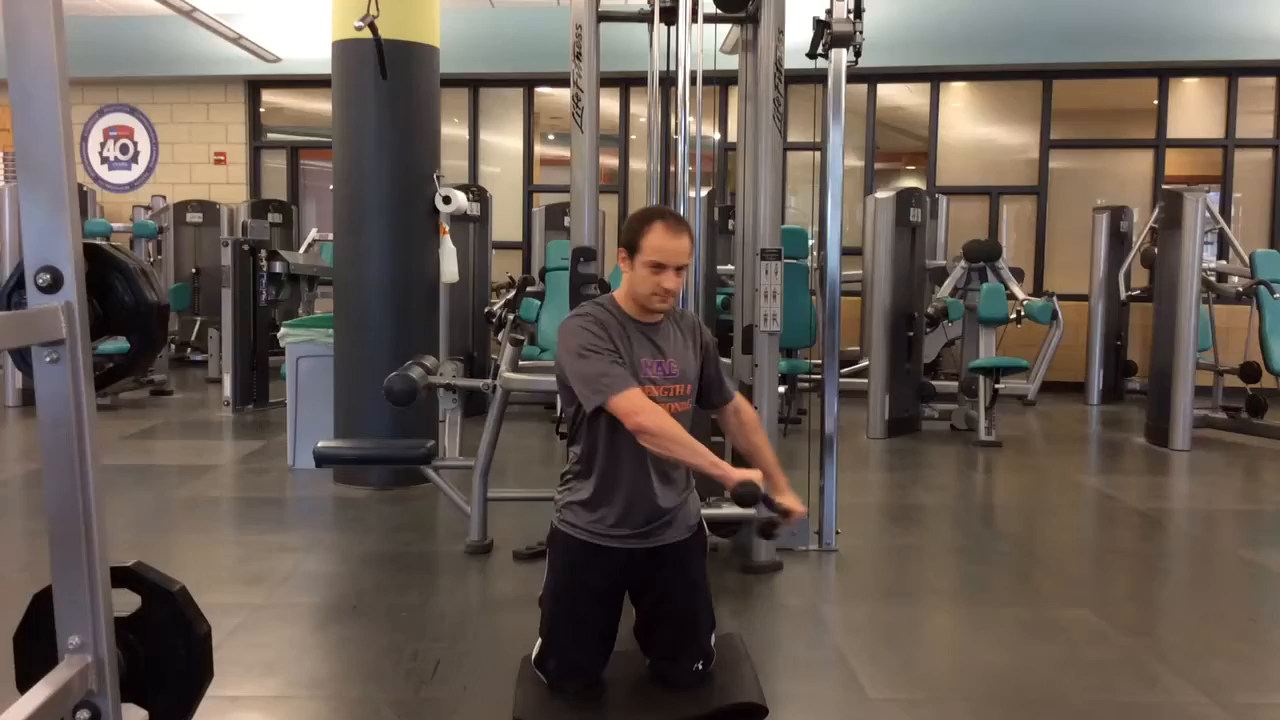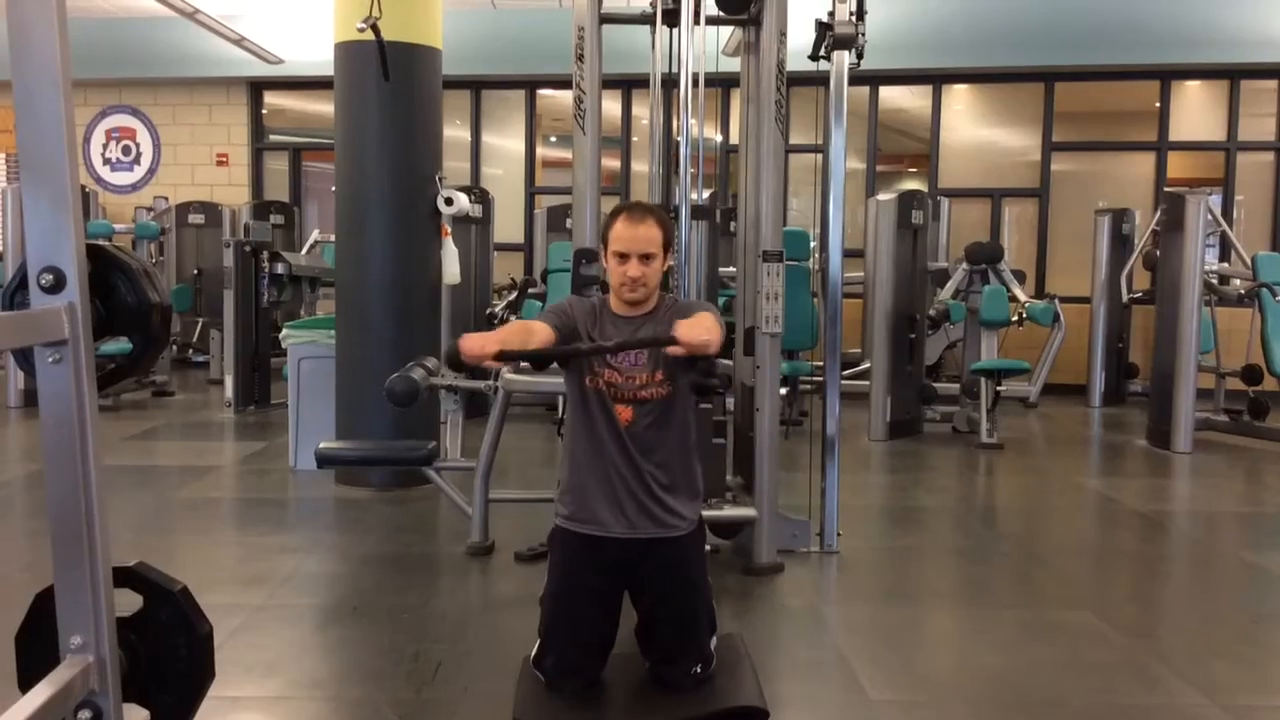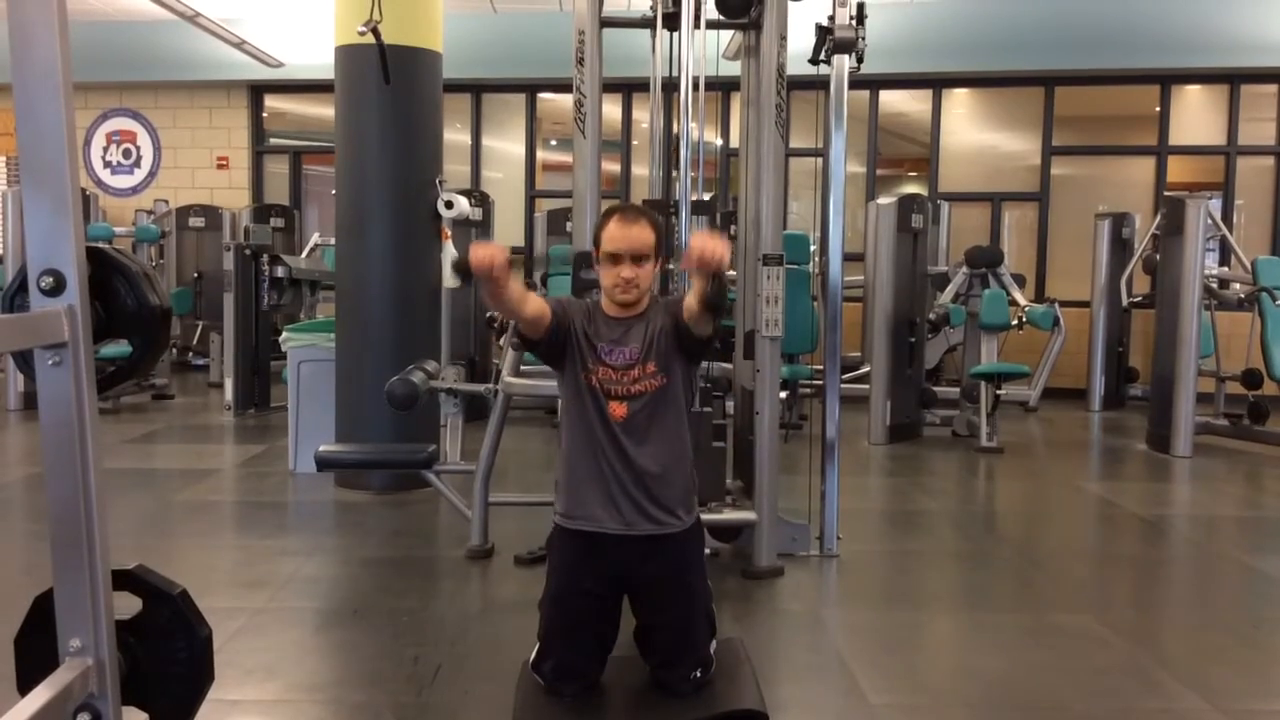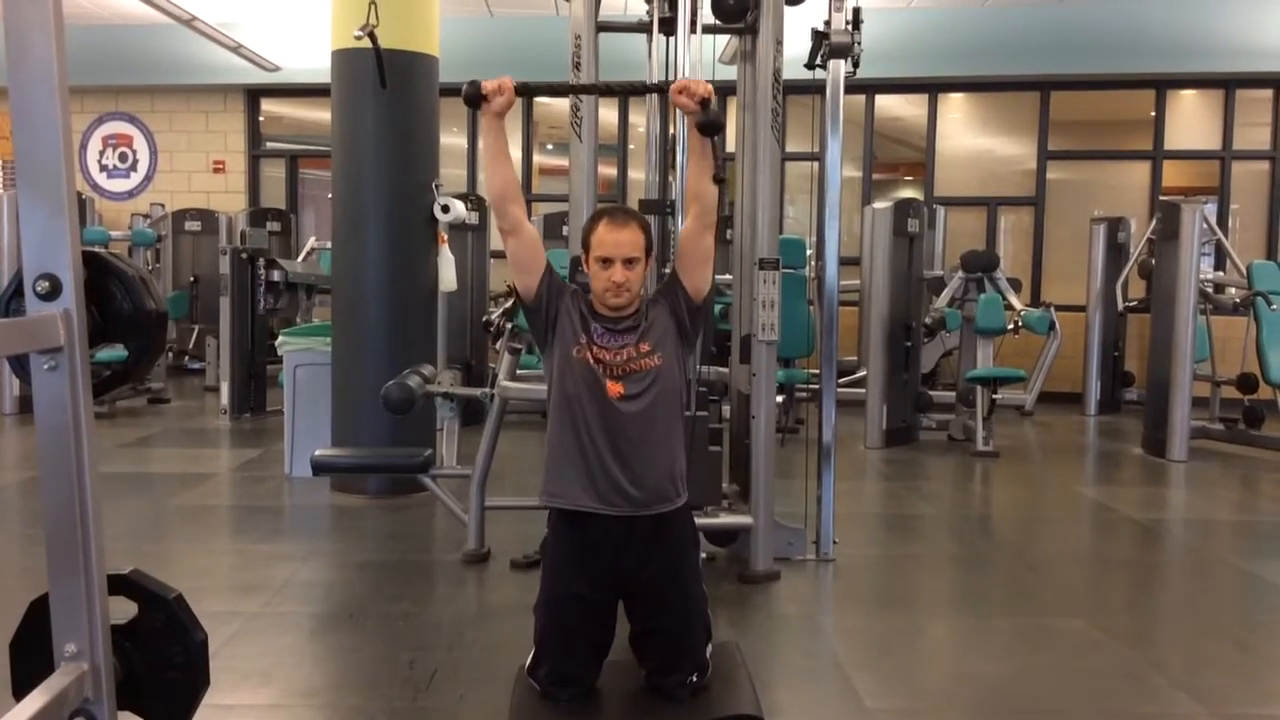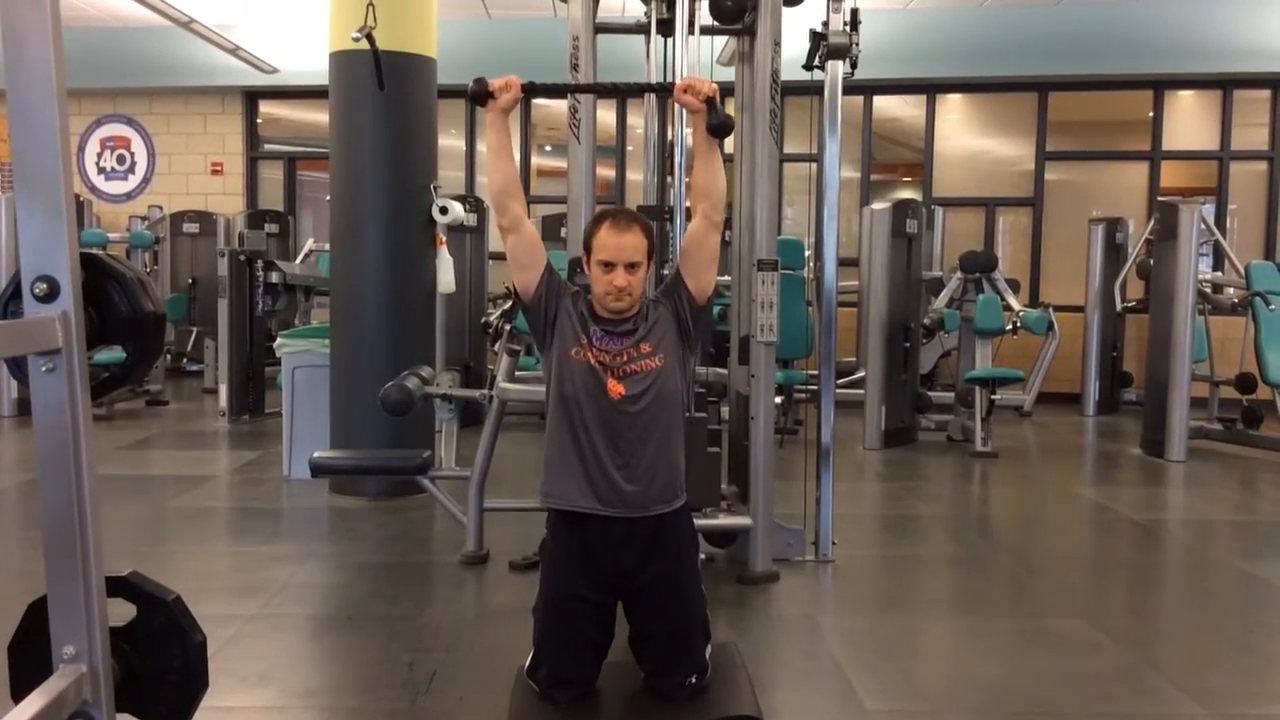
dt=0.7s
person 1, frame 1
left shoulder: (693, 332)
right shoulder: (585, 330)
left elbow: (733, 409)
right elbow: (639, 419)
left wrist: (779, 485)
right wrist: (723, 470)
left hip: (673, 531)
right hip: (589, 532)
left knee: (685, 673)
right knee: (567, 677)
left ankle: (649, 628)
right ankle: (612, 626)
person 1, frame 2
left shoulder: (678, 317)
right shoulder: (573, 316)
left elbow: (706, 323)
right elbow: (532, 335)
left wrist: (700, 334)
right wrist: (487, 342)
left hip: (672, 528)
right hip: (581, 526)
left knee: (686, 674)
right knee: (565, 677)
left ankle: (672, 631)
right ankle: (596, 629)
person 1, frame 3
left shoulder: (675, 325)
right shoulder: (570, 325)
left elbow: (701, 306)
right elbow: (524, 308)
left wrist: (710, 269)
right wrist: (493, 275)
left hip: (668, 528)
right hip: (583, 529)
left knee: (685, 678)
right knee: (564, 678)
left ankle: (652, 637)
right ankle: (600, 638)
person 1, frame 4
left shoulder: (673, 317)
right shoulder: (558, 315)
left elbow: (702, 218)
right elbow: (511, 219)
left wrist: (698, 121)
right wrist: (492, 119)
left hip: (662, 524)
right hip: (577, 525)
left knee: (680, 679)
right knee: (560, 682)
left ankle: (652, 644)
right ankle: (590, 643)
person 1, frame 5
left shoulder: (675, 318)
right shoulder: (557, 316)
left elbow: (709, 217)
right elbow: (510, 217)
left wrist: (700, 121)
right wrist: (497, 117)
left hip: (661, 525)
right hip: (576, 527)
left knee: (680, 682)
right knee: (560, 685)
left ankle: (650, 642)
right ankle: (591, 643)
